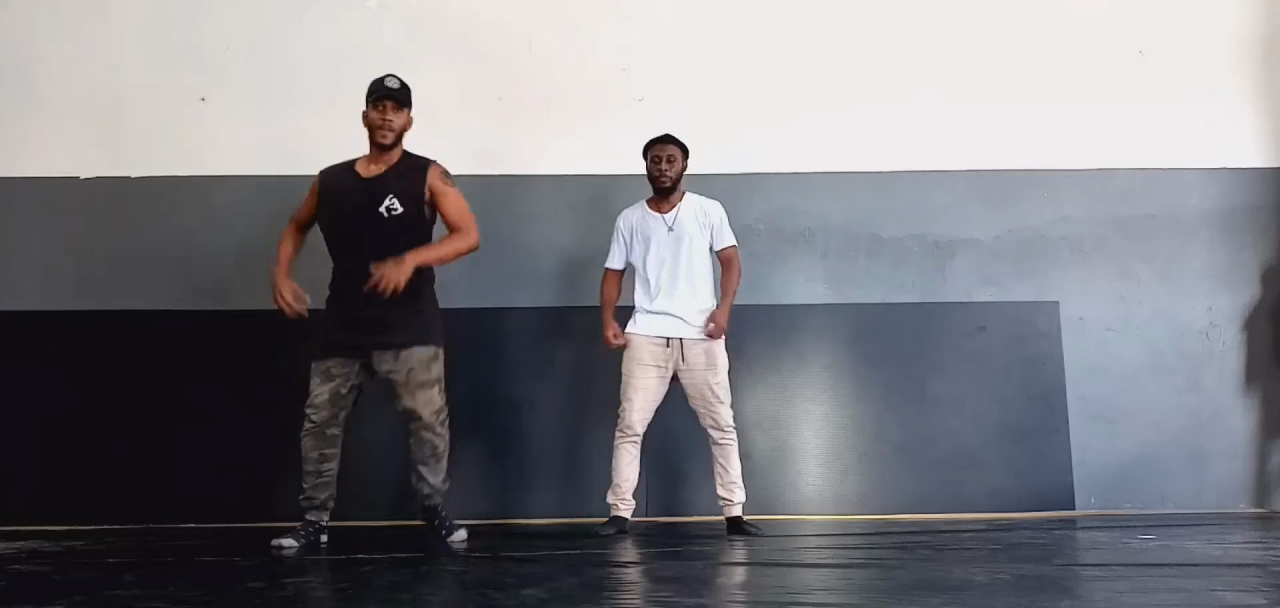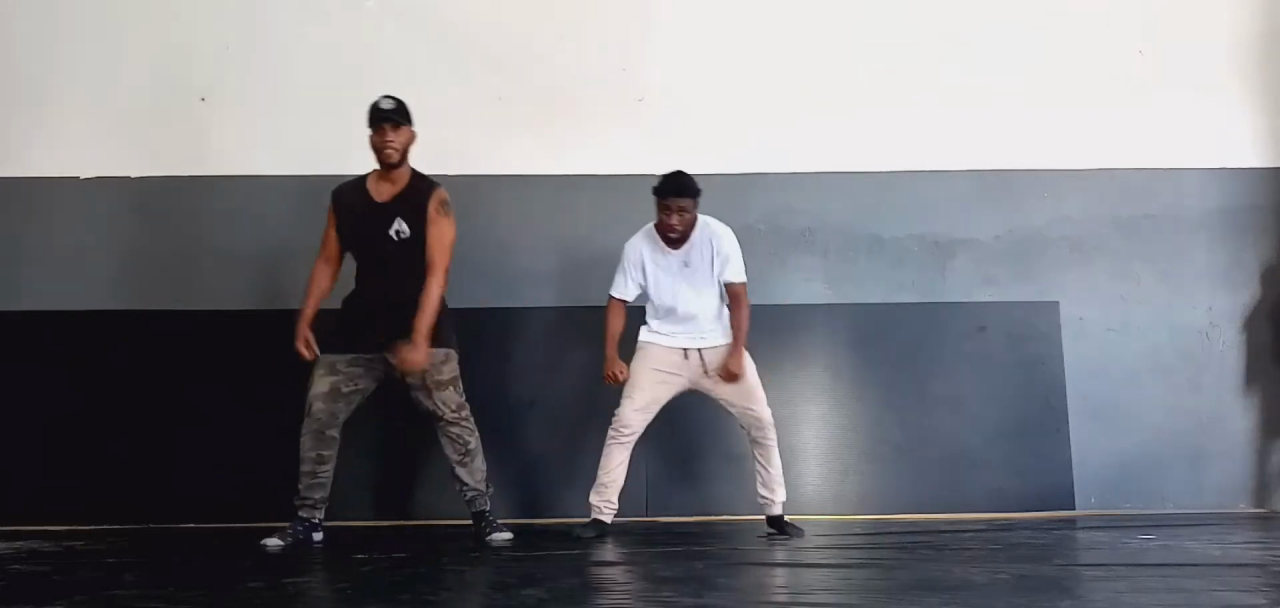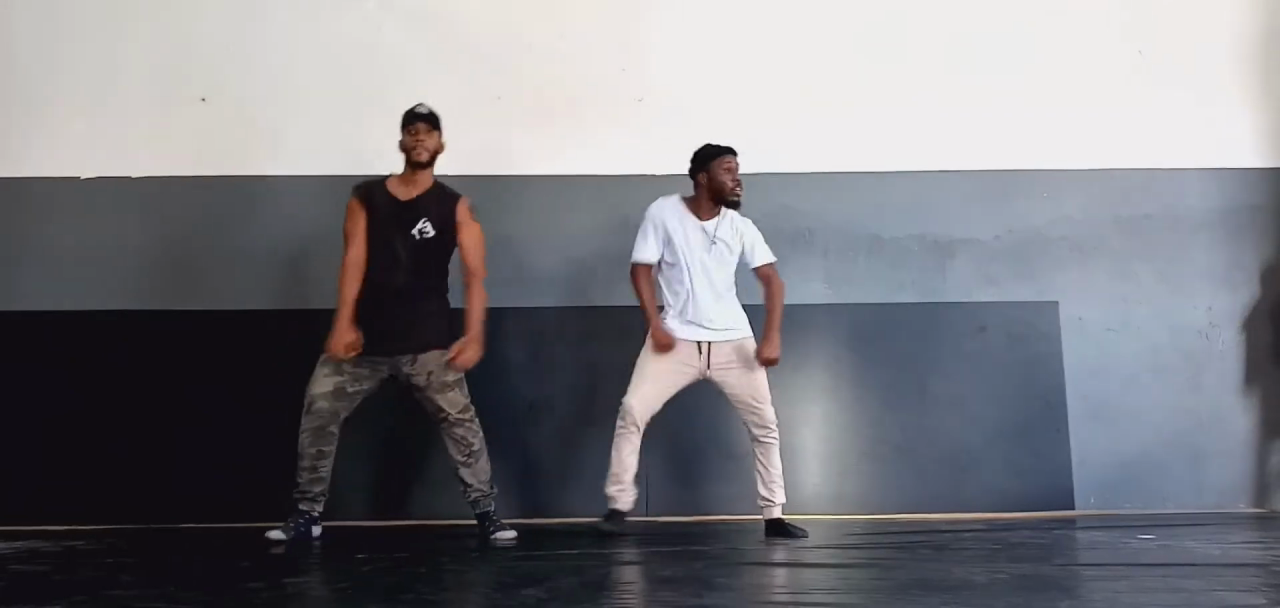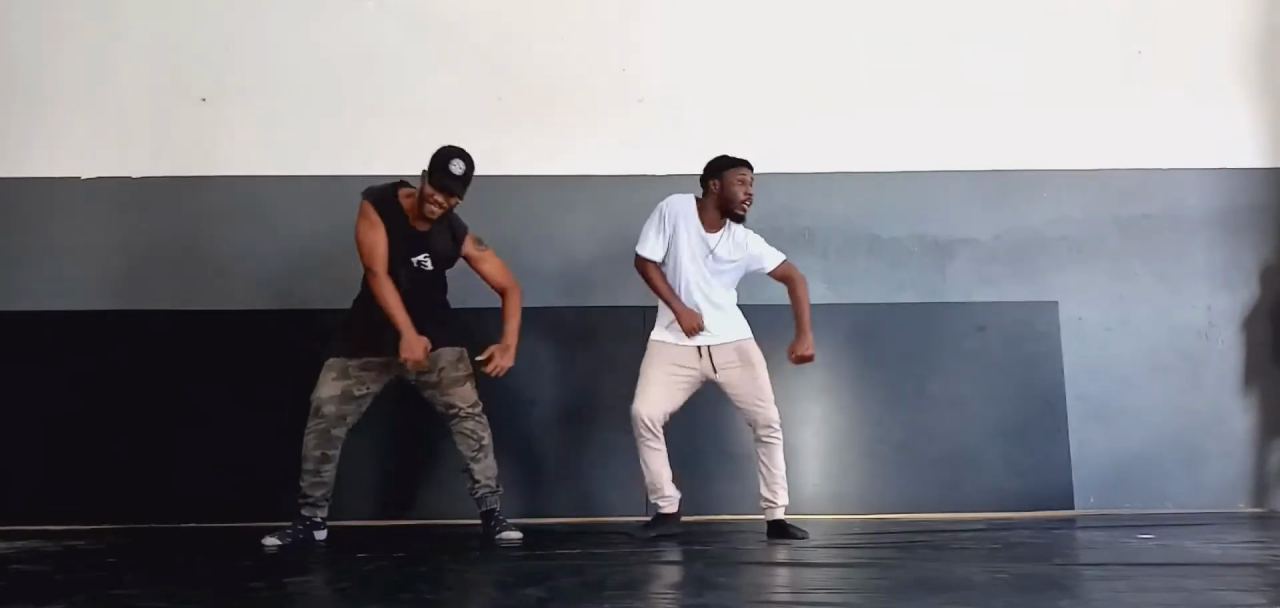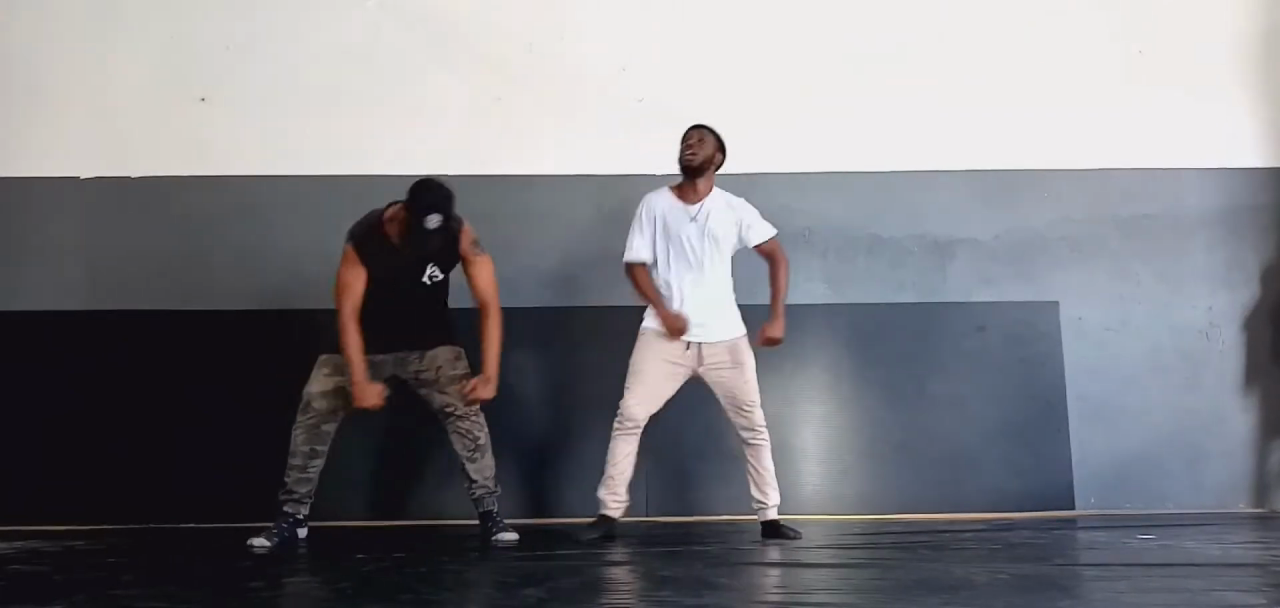
dt=1s
person 1, frame 1
left shoulder: (428, 174)
right shoulder: (331, 180)
left elbow: (468, 234)
right elbow: (295, 228)
left wrist: (410, 259)
right wrist: (280, 273)
left hip: (408, 320)
right hip: (344, 322)
left knee: (426, 412)
right knee: (320, 419)
left ankle: (434, 508)
right ankle: (314, 522)
person 1, frame 2
left shoulder: (432, 196)
right shoulder: (346, 197)
left elbow: (436, 271)
right elbow: (328, 262)
left wrist: (421, 340)
right wrist: (304, 321)
left hip: (418, 328)
right hip: (356, 328)
left knee: (454, 416)
right knee: (319, 417)
left ankle: (482, 513)
right ankle: (308, 520)
person 1, frame 3
left shoulder: (454, 205)
right shoulder: (366, 196)
left elbow: (475, 273)
right elbow: (354, 260)
left wrist: (474, 335)
right wrist: (342, 323)
left hip: (426, 331)
right hip: (369, 326)
left knee: (459, 419)
right knee: (319, 412)
left ankle: (485, 512)
right ankle: (307, 515)
person 1, frame 4
left shoulder: (457, 236)
right shoulder: (376, 204)
left elbow: (509, 287)
right elbow: (377, 273)
left wrist: (509, 343)
right wrist: (405, 334)
left hip: (433, 336)
right hip: (369, 338)
left knee: (470, 414)
right knee: (324, 416)
left ankle: (492, 513)
right ankle: (311, 519)
person 1, frame 5
left shoulder: (459, 235)
right shoulder: (365, 237)
left elbow: (490, 305)
right elbow: (348, 312)
left wrist: (490, 373)
right wrist: (360, 380)
left hip: (430, 340)
right hip: (367, 340)
left knee: (467, 412)
right knee: (314, 411)
left ankle: (489, 514)
right ankle: (292, 517)
person 2, frame 1
left shoulder: (708, 210)
right shoulder: (629, 219)
left elbow: (731, 262)
right elbow: (613, 273)
left wrist: (723, 308)
right wrist: (608, 319)
left hip: (700, 336)
right hip: (647, 336)
left knee: (721, 425)
right knee: (630, 423)
left ankle: (733, 513)
right ankle: (620, 512)
person 2, frame 2
left shoulder: (719, 236)
right shoulder: (639, 247)
left elbow: (738, 296)
right elbow: (618, 301)
left wrist: (736, 353)
right wrist: (611, 355)
left hip: (718, 346)
right hip: (662, 347)
left knee: (760, 420)
right knee: (625, 423)
left ankle: (775, 512)
right ankle: (601, 514)
person 2, frame 3
left shoulder: (741, 227)
right shoulder: (664, 212)
left elbow: (771, 279)
right elbow: (641, 269)
left wrist: (772, 336)
right wrist: (655, 325)
left hip: (731, 340)
right hip: (675, 338)
left knee: (764, 422)
right knee: (633, 410)
left ankle: (773, 515)
right ankle: (619, 505)
person 2, frame 4
left shoulder: (745, 240)
right shoulder: (673, 209)
left elbow: (793, 277)
right elbow: (645, 261)
left wrist: (804, 334)
right wrist: (678, 308)
left hip: (731, 342)
right hip: (674, 341)
left knee: (767, 423)
right knee: (644, 414)
left ankle: (776, 517)
right ankle: (667, 508)
person 2, frame 5
left shoulder: (734, 208)
right shoulder: (654, 204)
left elbow: (776, 256)
right elbow: (636, 264)
left wrist: (777, 315)
right wrist: (662, 311)
left hip: (724, 337)
right hip: (667, 335)
left knee: (753, 424)
right knee: (630, 416)
left ankle: (769, 517)
right ankle: (609, 512)
